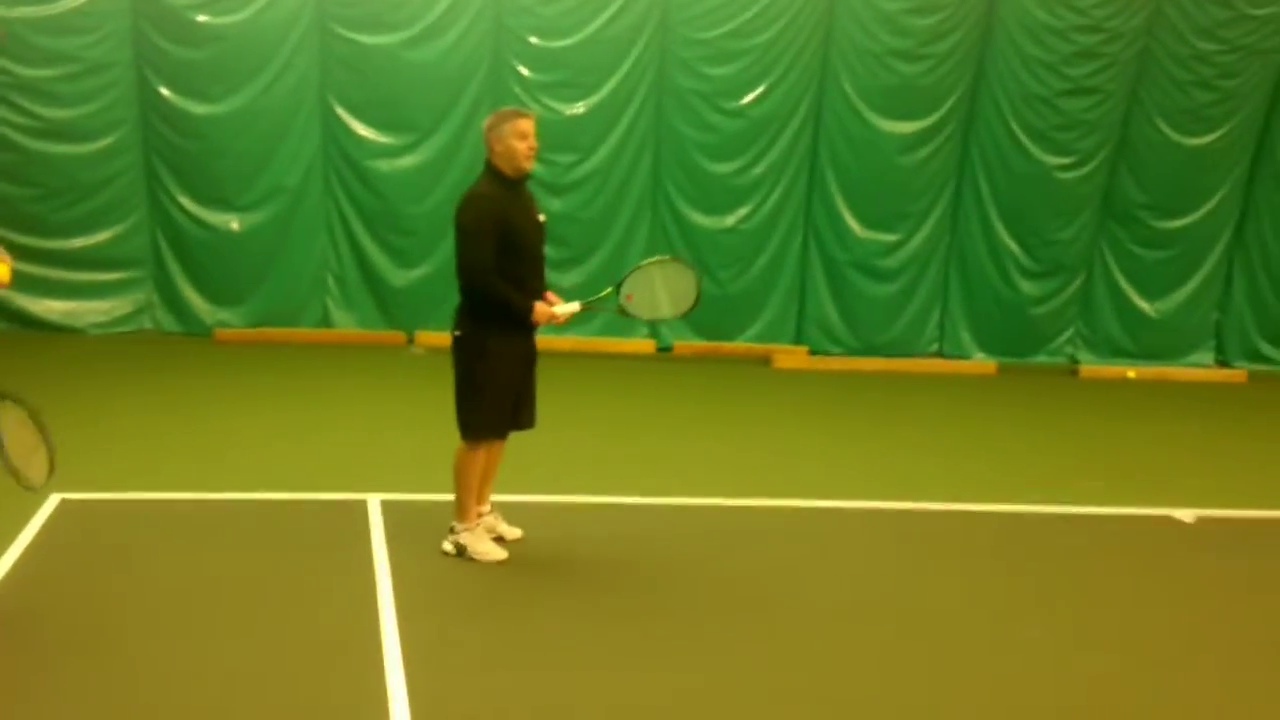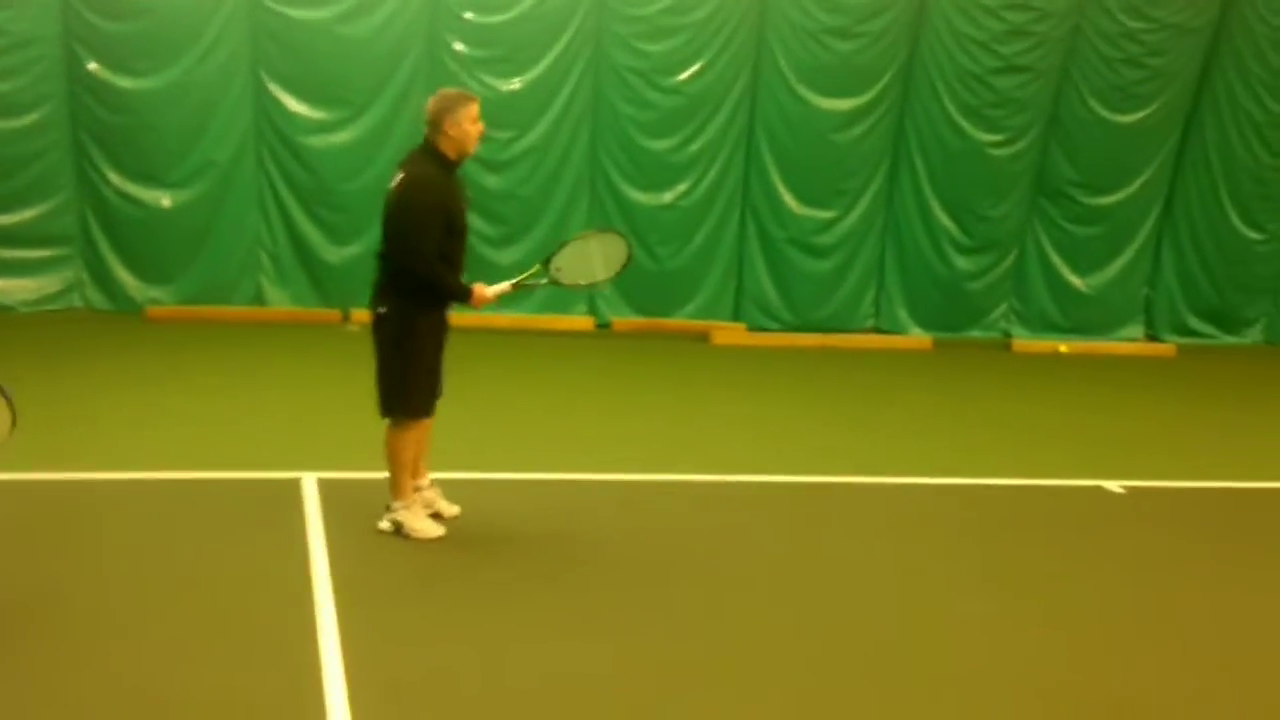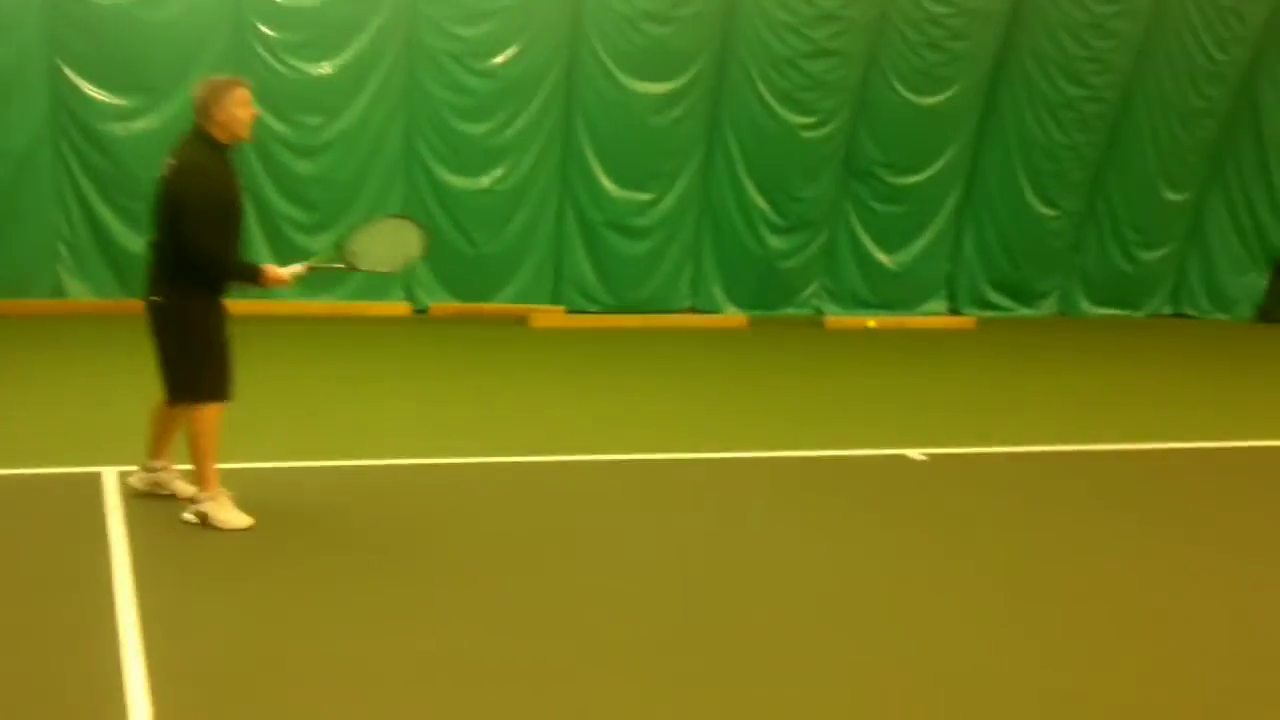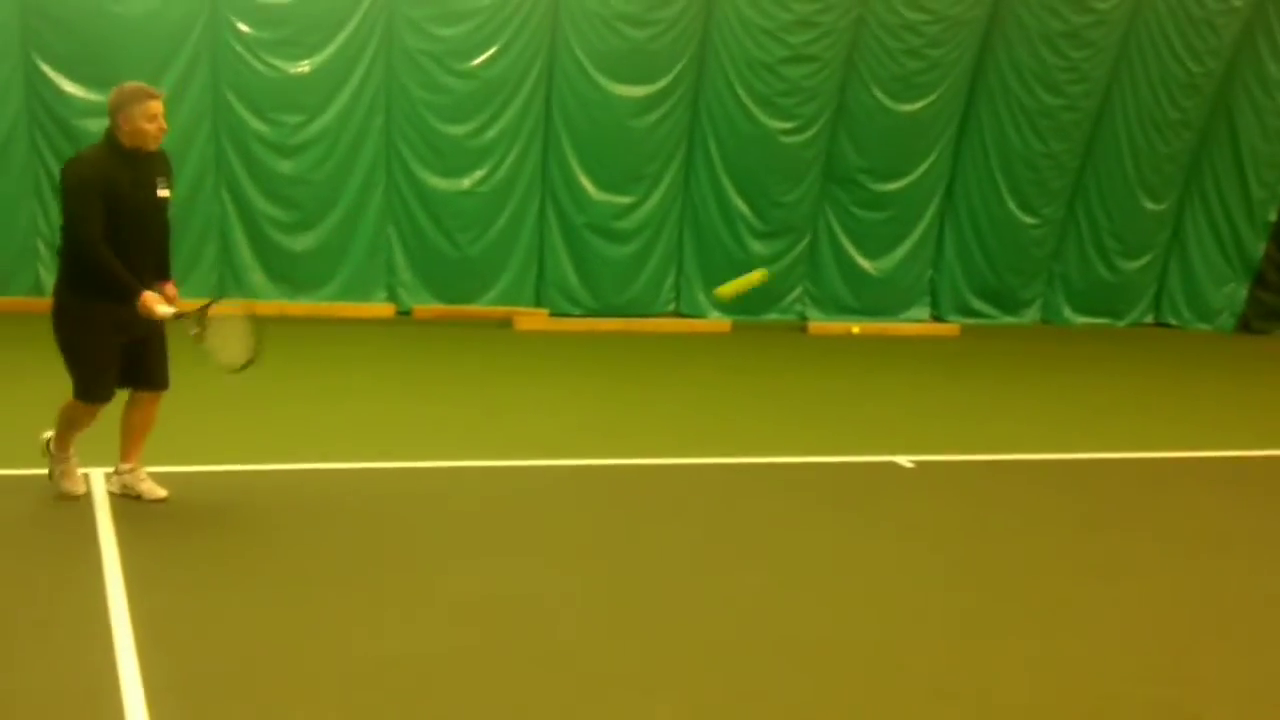
dt=0.7s
person 1, frame 1
left shoulder: (522, 195)
right shoulder: (481, 201)
right elbow: (477, 278)
left wrist: (545, 296)
right wrist: (527, 309)
left hip: (517, 334)
right hip: (485, 335)
left knee: (499, 430)
right knee: (478, 433)
left ankle: (482, 511)
right ankle: (463, 529)
person 1, frame 2
left shoulder: (429, 166)
right shoulder: (427, 185)
right elbow: (419, 264)
left wrist: (456, 291)
right wrist: (466, 293)
left hip: (418, 304)
right hip: (407, 308)
left knee: (422, 403)
right knee: (408, 409)
left ankle: (419, 486)
right ankle: (400, 507)
person 1, frame 3
left shoulder: (205, 155)
right shoulder: (198, 168)
right elbow: (202, 250)
left wrist: (245, 272)
right wrist: (257, 274)
left hip: (184, 289)
right hip: (185, 295)
left knee: (184, 388)
right knee: (206, 394)
left ankle: (154, 468)
right ankle: (209, 497)
person 1, frame 4
left shoulder: (158, 162)
right shoulder: (87, 169)
right elbow: (89, 245)
left wrist: (164, 280)
right wrist: (137, 293)
left hip: (137, 294)
right hip: (88, 297)
left knee: (151, 384)
right knee: (94, 395)
left ankle: (128, 470)
right ankle: (60, 446)
